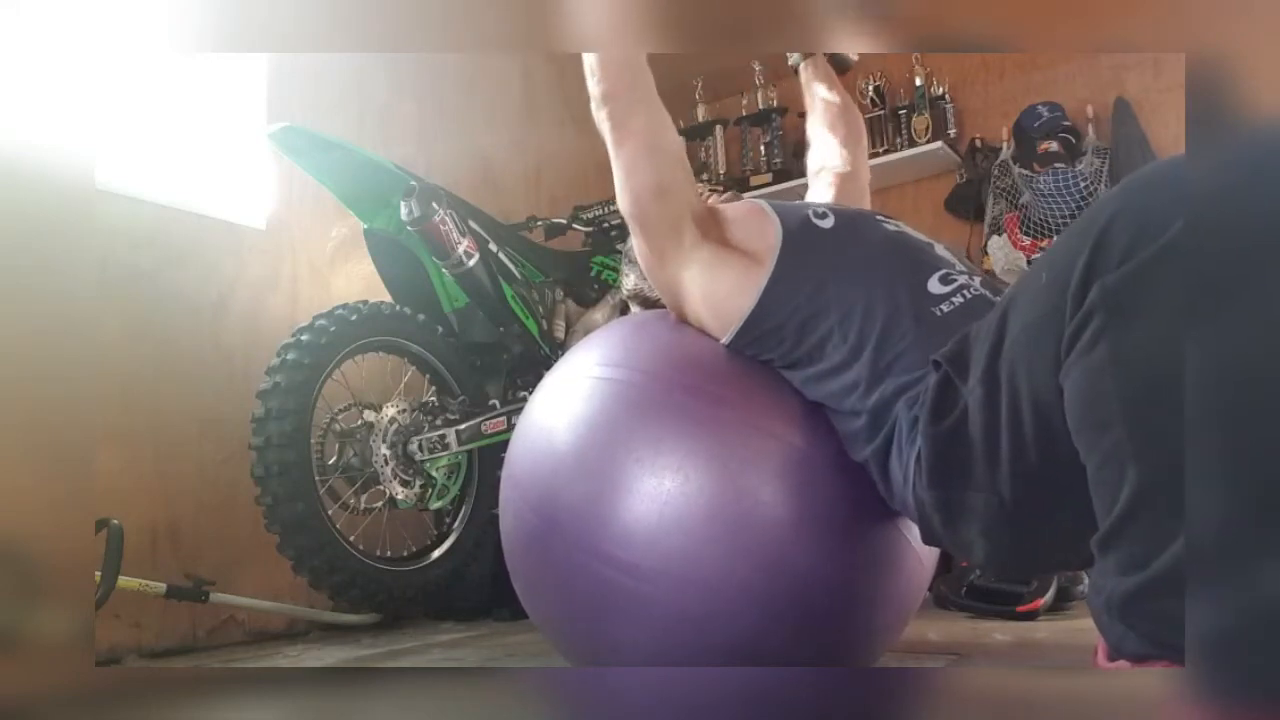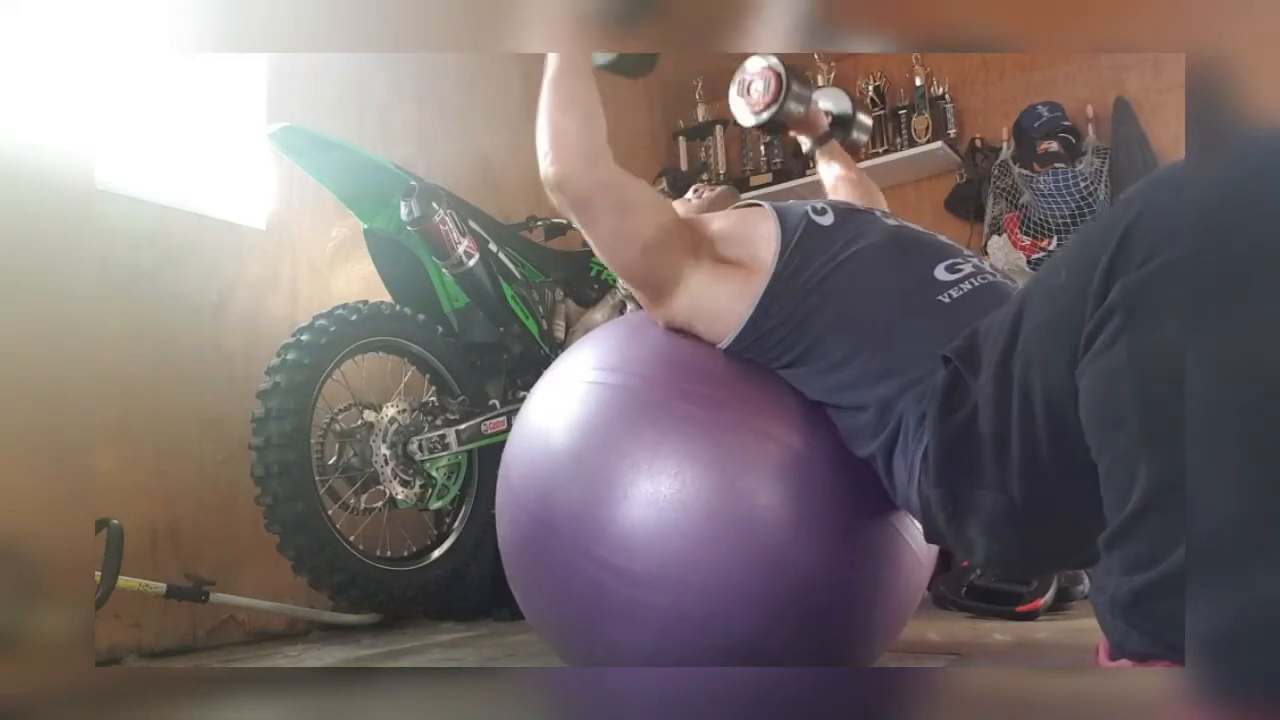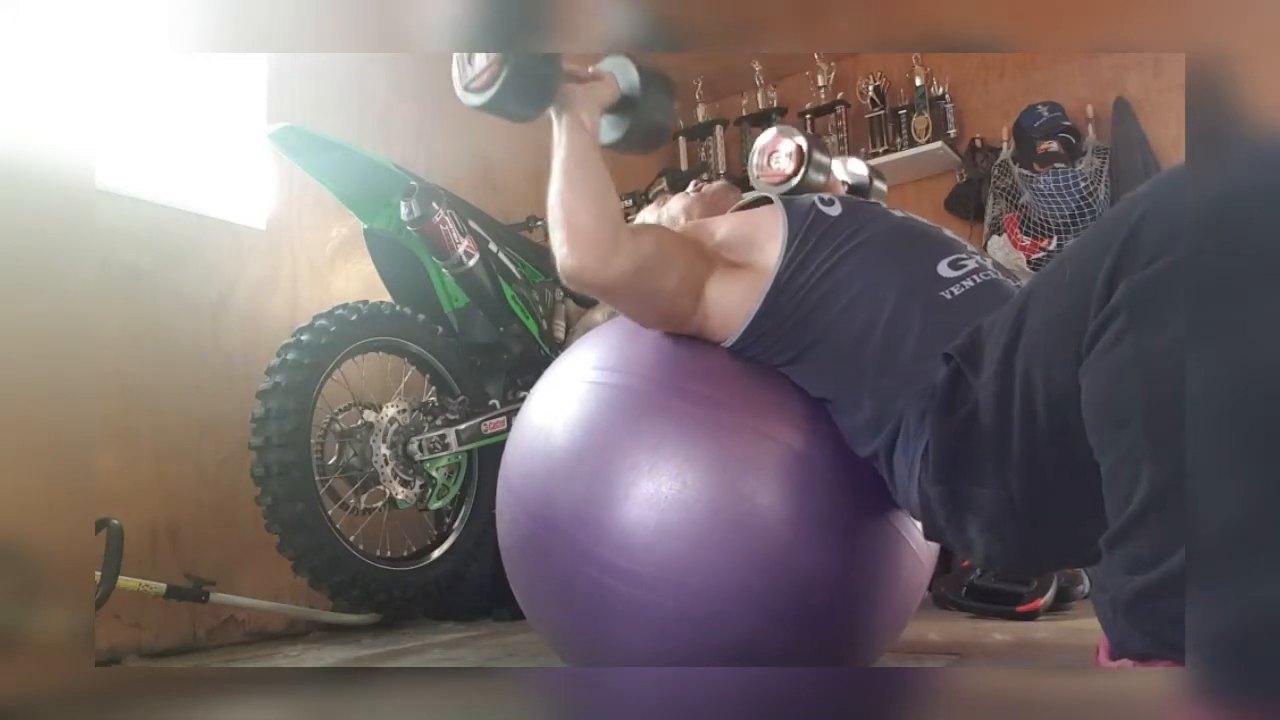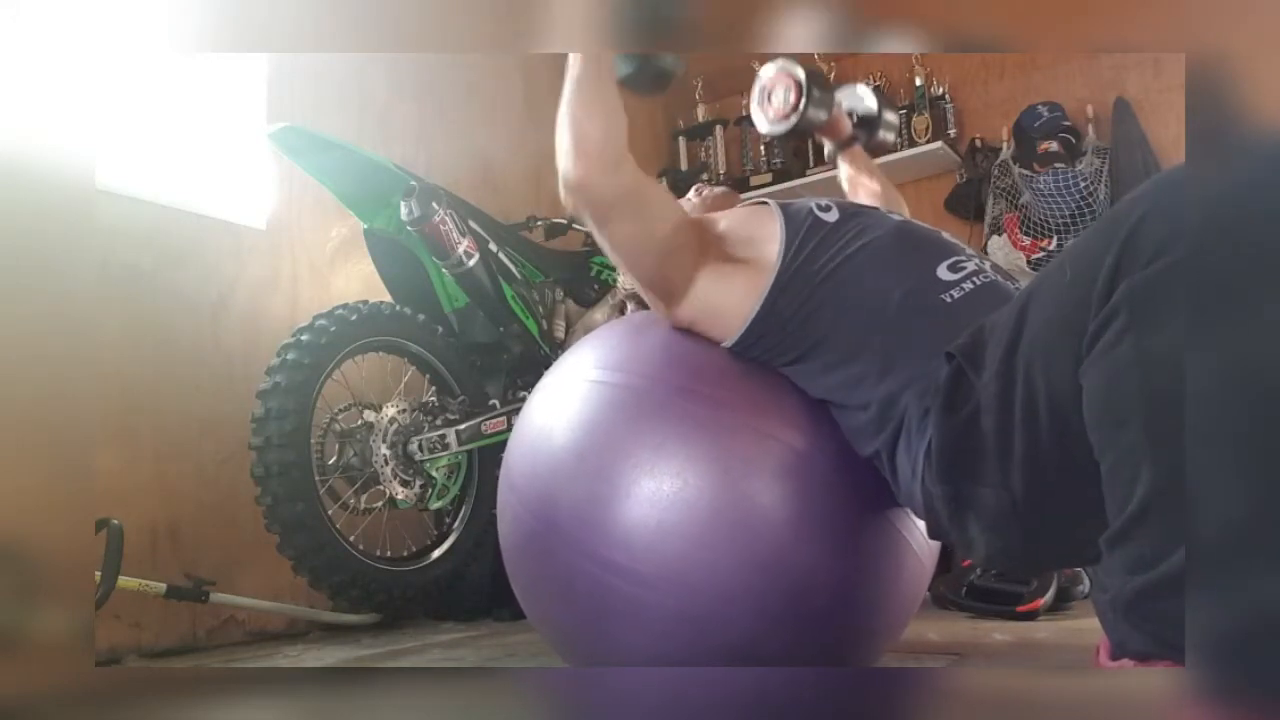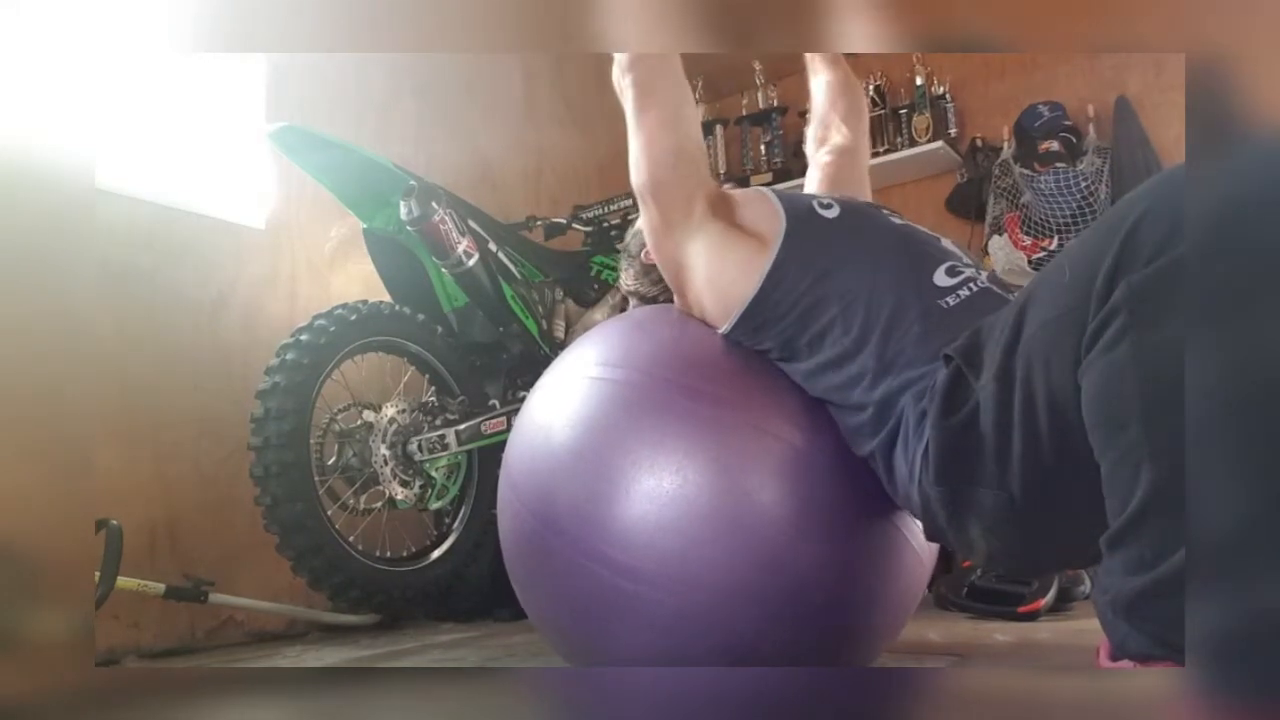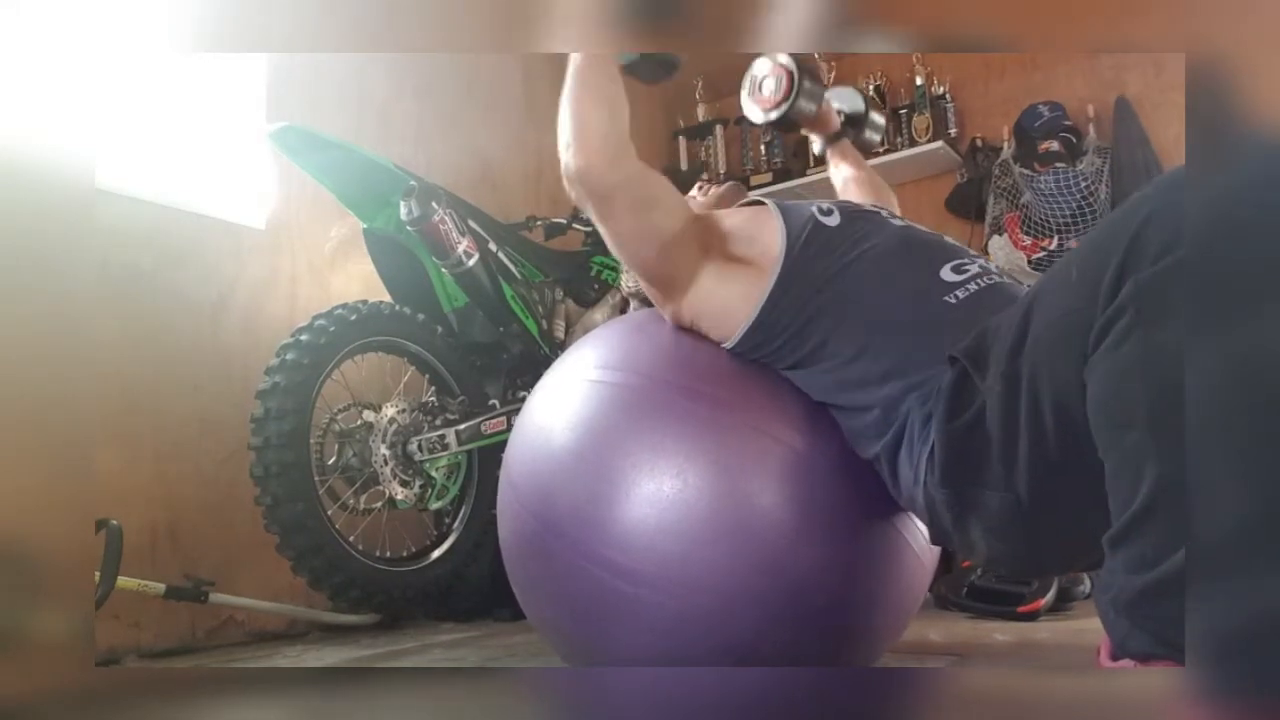
dt=0.5s
person 1, frame 1
left shoulder: (809, 226)
right shoulder: (687, 252)
left elbow: (839, 145)
right elbow: (620, 101)
left wrist: (808, 58)
right hip: (964, 429)
right knee: (1160, 211)
right ankle: (1153, 643)
person 1, frame 2
left shoulder: (778, 237)
right shoulder: (684, 267)
left elbow: (868, 216)
right elbow: (575, 173)
left wrist: (819, 138)
right wrist: (569, 51)
right hip: (973, 431)
right knee: (1178, 214)
right ankle: (1154, 645)
person 1, frame 3
left shoulder: (779, 239)
right shoulder: (689, 268)
right elbow: (591, 256)
left wrist: (829, 197)
right wrist: (575, 114)
right hip: (975, 425)
right knee: (1182, 216)
right ankle: (1159, 644)
person 1, frame 4
left shoulder: (789, 238)
right shoulder: (690, 264)
left elbow: (880, 202)
right elbow: (593, 178)
left wrist: (842, 137)
right wrist: (590, 58)
right hip: (975, 426)
right ankle: (1153, 645)
person 1, frame 5
left shoulder: (810, 216)
right shoulder: (691, 234)
left elbow: (837, 133)
right elbow: (642, 81)
right hip: (971, 427)
right ankle: (1152, 644)
person 1, frame 6
left shoulder: (791, 237)
right shoulder: (693, 261)
left elbow: (882, 222)
right elbow: (594, 168)
left wrist: (830, 135)
right wrist: (591, 48)
right hip: (978, 431)
right ankle: (1150, 644)
